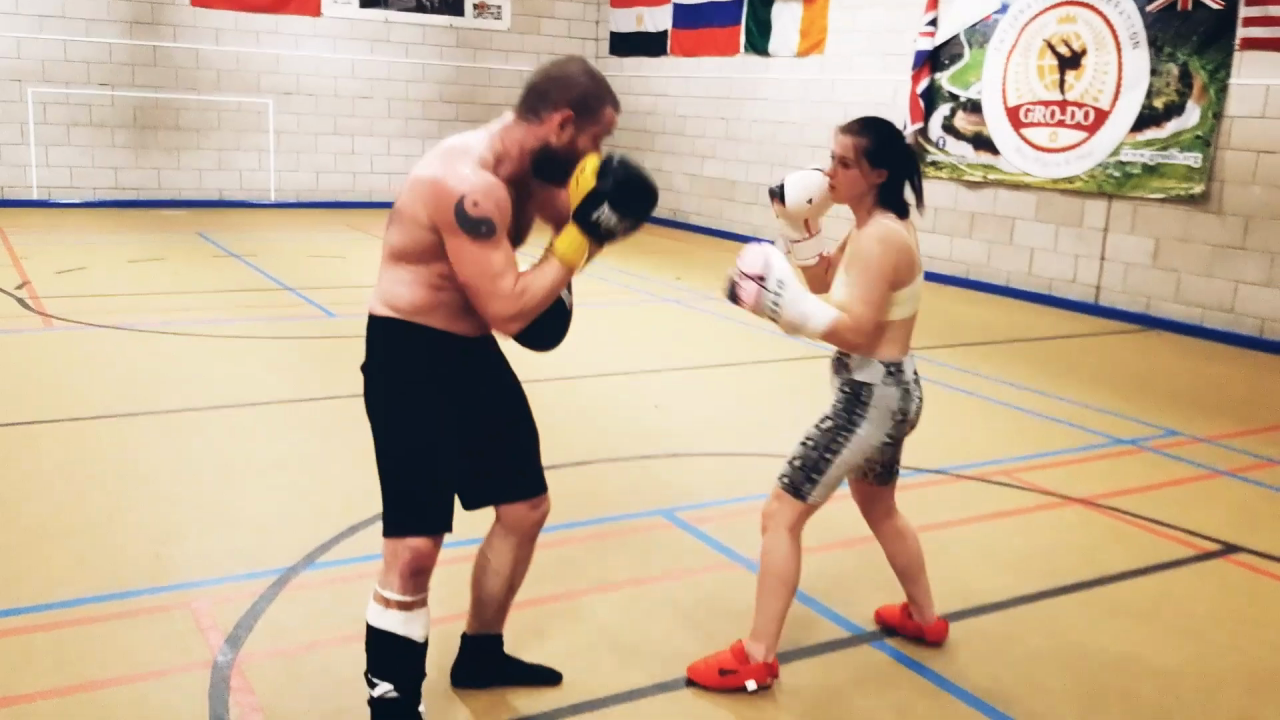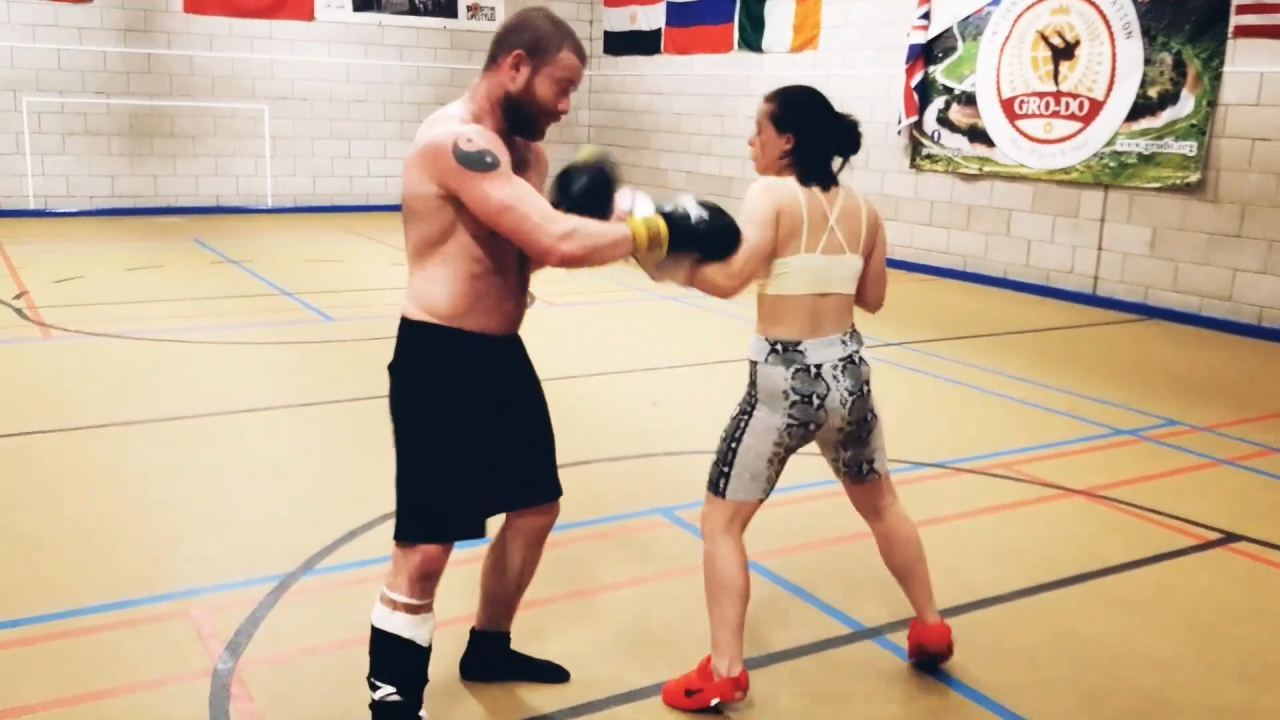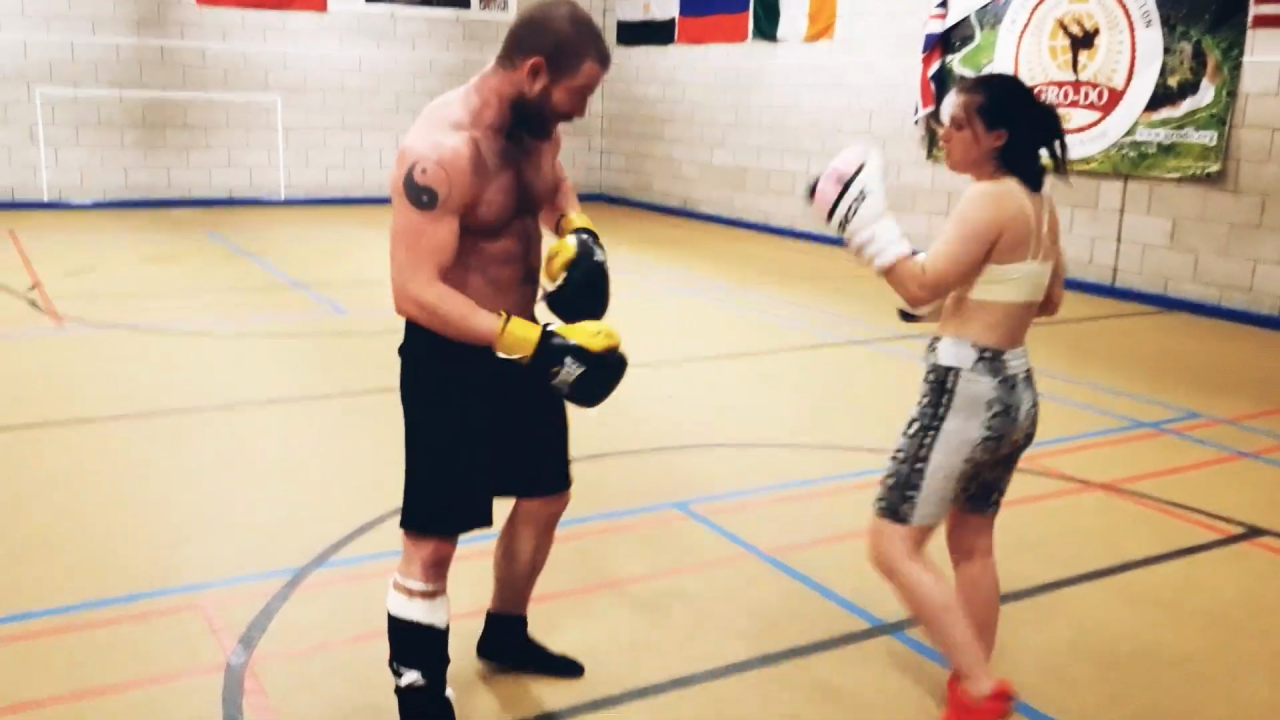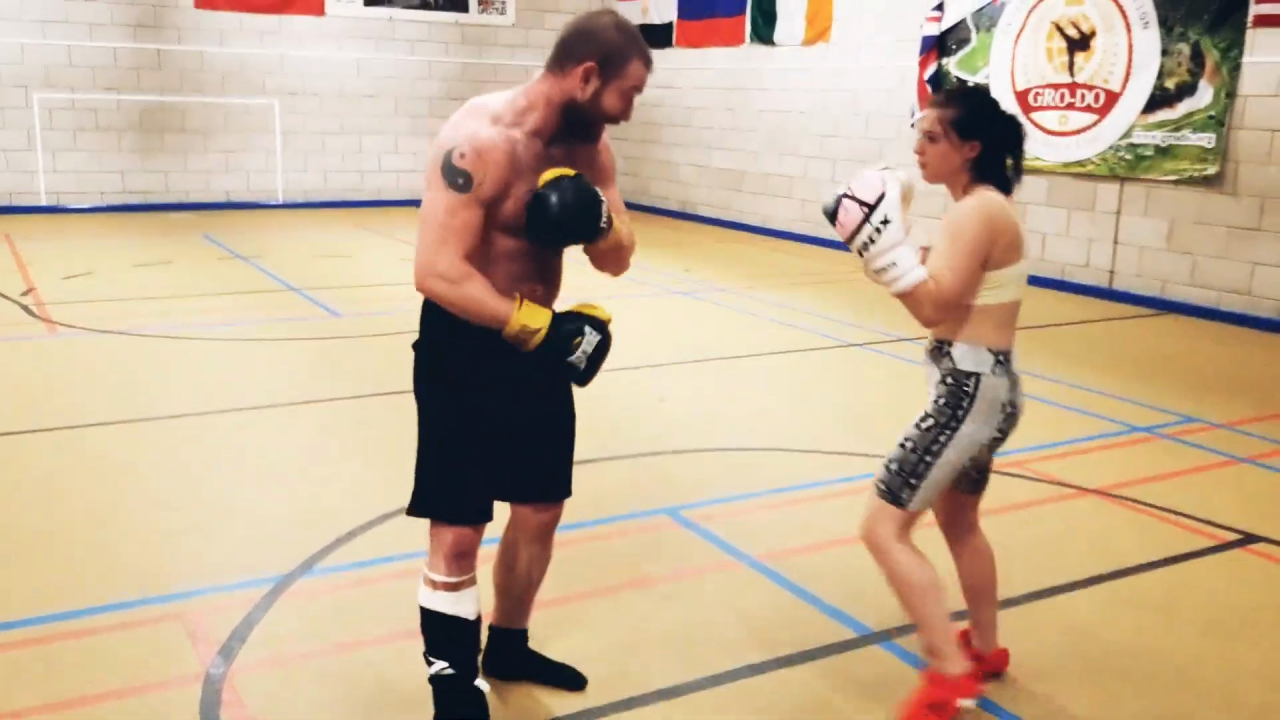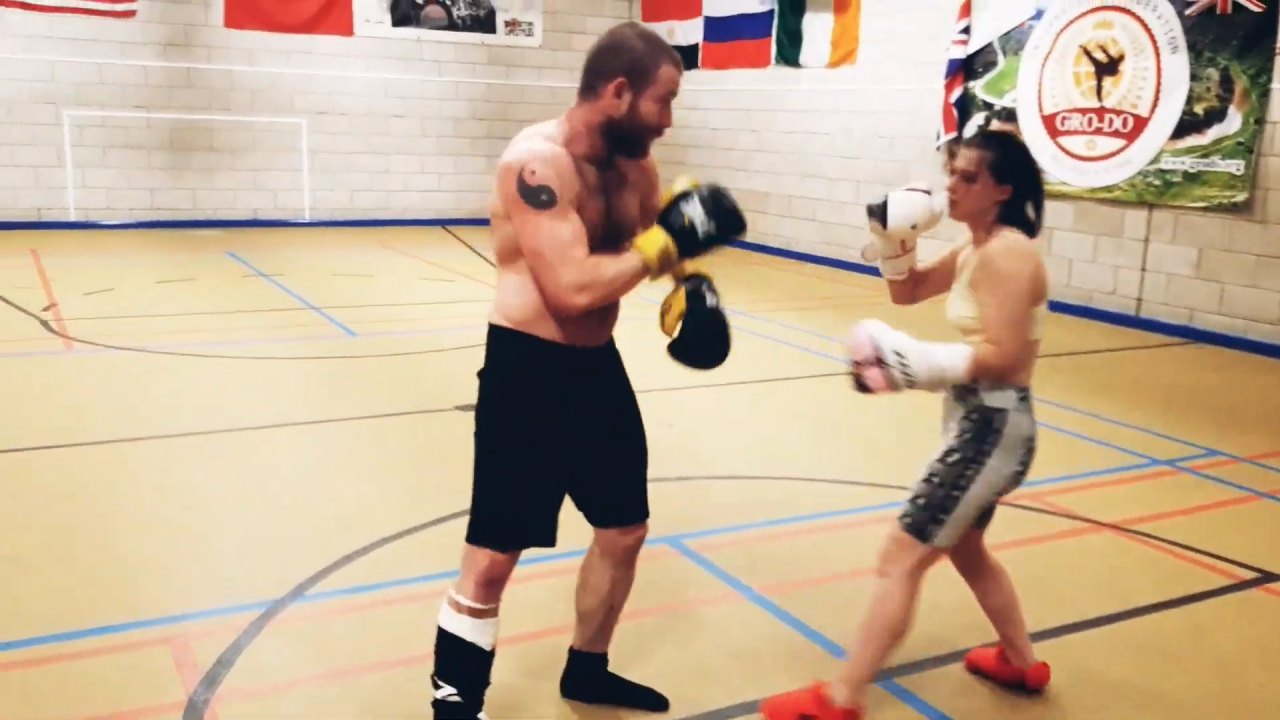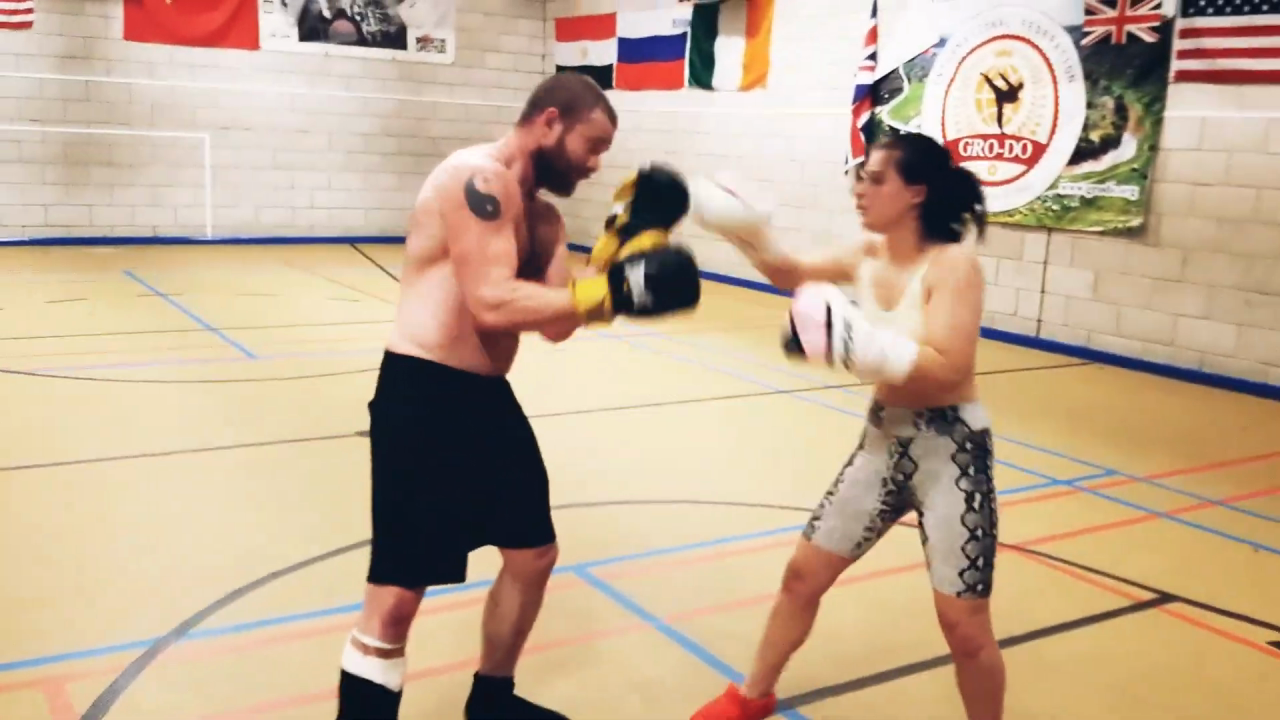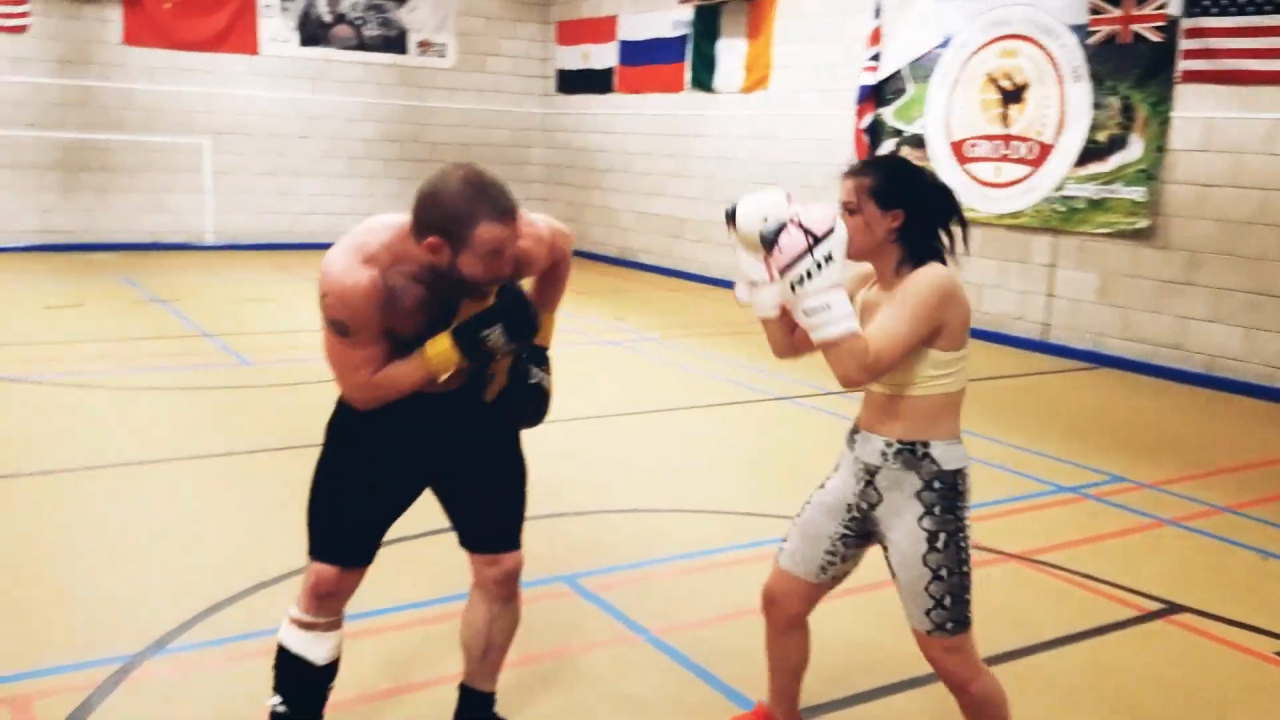
dt=0.7s
person 1, frame 1
left shoulder: (531, 162)
right shoulder: (468, 184)
left elbow: (566, 219)
right elbow: (507, 311)
left wrist: (582, 227)
right wrist: (589, 230)
left hip: (474, 353)
right hip: (411, 359)
left knee: (524, 508)
right knee: (415, 546)
left ankle: (481, 655)
person 1, frame 2
left shoulder: (519, 141)
right shoulder: (456, 141)
left elbow: (539, 238)
right elbow: (557, 243)
right wrist: (660, 230)
left hip: (501, 355)
right hip: (439, 364)
left knee: (535, 510)
right knee: (425, 551)
left ankle: (488, 648)
person 1, frame 3
left shoulder: (538, 127)
right shoulder: (444, 149)
right elbow: (416, 291)
left wrist: (577, 235)
right wrist: (532, 346)
left hip: (520, 340)
right hip: (456, 354)
left knee: (543, 496)
right knee: (433, 540)
left ankle: (505, 633)
person 1, frame 4
left shoulder: (588, 147)
right shoulder: (481, 138)
left elbow: (618, 259)
right elbow: (438, 271)
left wrist: (596, 217)
right wrist: (542, 329)
left hip: (540, 341)
right hip: (464, 344)
left knee: (540, 511)
right knee: (456, 533)
left ankle: (508, 645)
person 1, frame 5
left shoulder: (635, 162)
right shoulder: (537, 163)
left elbow: (659, 234)
right elbow: (573, 288)
left wrist: (689, 276)
right wrist: (668, 241)
left hip: (598, 366)
right hip: (526, 370)
left knee: (625, 532)
right knee: (491, 558)
person 1, frame 6
left shoulder: (541, 213)
right shoulder: (480, 176)
left elbow: (554, 312)
right elbow: (492, 302)
left wrist: (622, 239)
right wrist: (612, 291)
left hip: (488, 397)
right hip: (421, 399)
left knee: (534, 556)
right knee: (396, 596)
person 1, frame 7
left shoulder: (510, 246)
right shoulder: (354, 272)
left elbow: (560, 245)
right elbow: (362, 391)
left wrist: (535, 345)
right wrist: (453, 350)
left hip: (475, 402)
right hip: (382, 411)
left knee: (501, 570)
right knee: (327, 581)
person 2, frame 1
left shoulder: (882, 240)
right shoulder: (866, 227)
left elbow: (847, 333)
right elbow: (816, 280)
left wrist: (777, 295)
right wrist: (805, 233)
left hip: (870, 396)
right hip: (881, 394)
left knee: (780, 515)
right knee: (878, 507)
left ankle: (756, 656)
right ankle: (923, 616)
person 2, frame 2
left shoulder: (773, 195)
right shoulder: (861, 209)
left elbow: (727, 280)
left wrist: (667, 259)
left hip: (782, 382)
right hip: (848, 374)
left knee: (720, 522)
right knee: (879, 504)
left ankle: (724, 672)
right ankle: (930, 628)
person 2, frame 3
left shoulder: (990, 200)
right shoulder: (1039, 205)
left elbow: (921, 283)
right elbow: (1049, 300)
left wrist: (860, 217)
left hip: (964, 392)
right hip: (1011, 391)
left knee: (892, 548)
right knee: (972, 547)
person 2, frame 4
left shoulder: (974, 211)
right shoulder: (990, 204)
left elbow: (934, 309)
left wrist: (878, 239)
right wrist: (887, 231)
left hip: (970, 390)
right hip: (987, 386)
left knee: (884, 528)
right knee: (957, 518)
right ankle: (983, 646)
person 2, frame 5
left shoulder: (1007, 256)
right shoulder: (981, 247)
left elbow: (999, 359)
right elbow: (907, 291)
left wrist: (909, 360)
right wrist: (894, 242)
left hip: (992, 427)
right hip: (990, 422)
left knee: (899, 562)
right knee: (962, 546)
right ankle: (1020, 661)
person 2, frame 6
left shoulder: (954, 266)
right shoulder: (869, 257)
left elbow: (948, 372)
right elbow: (787, 273)
left wrist: (854, 342)
right wrist: (739, 227)
left hip: (950, 449)
right hip: (883, 440)
left knee: (964, 626)
right knee: (803, 575)
person 2, frame 7
left shoulder: (933, 286)
right shoulder: (864, 280)
left elbow: (855, 368)
right elbow: (786, 346)
left wrist: (813, 270)
right wrist: (765, 269)
left hip: (923, 482)
right hip: (859, 467)
left knee: (951, 662)
right knee: (780, 601)
